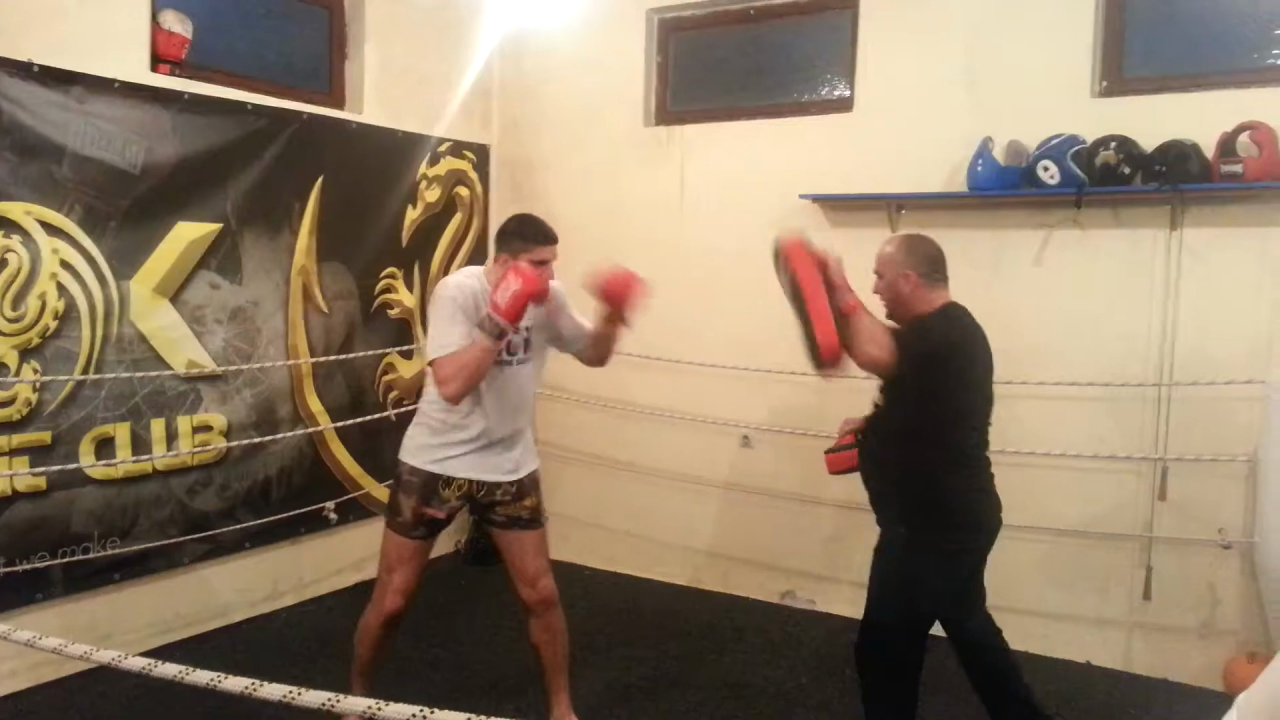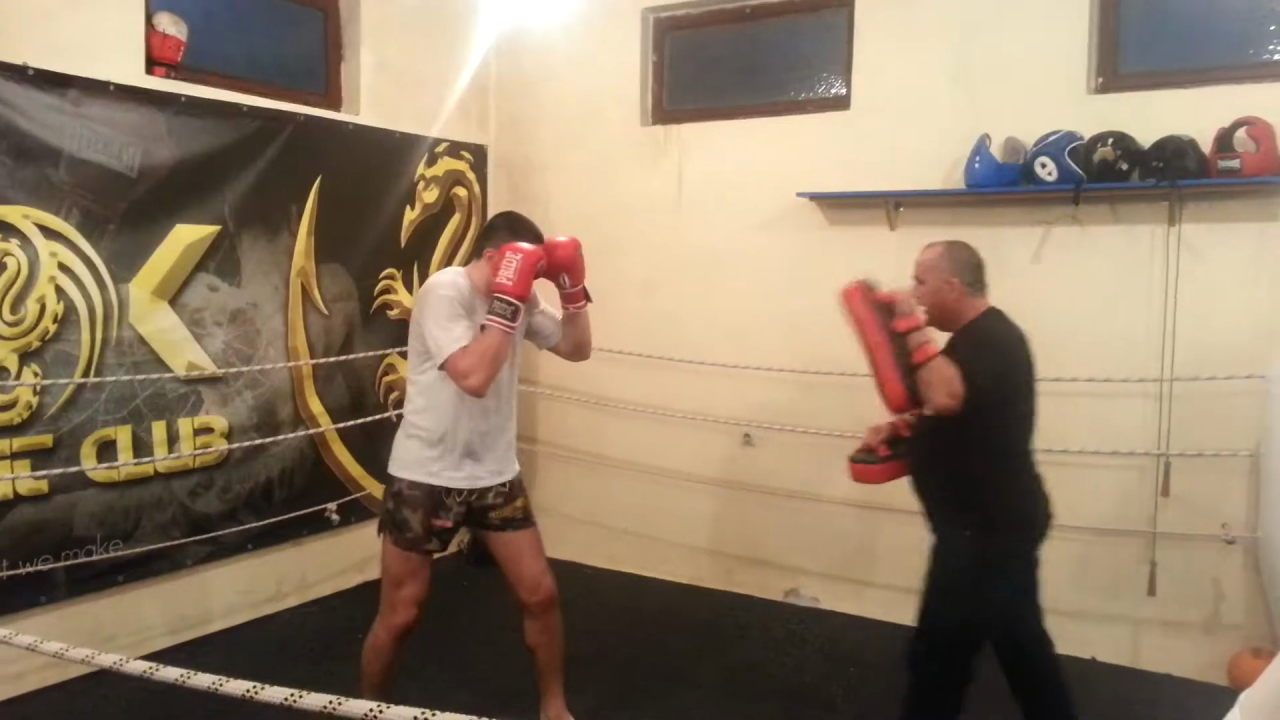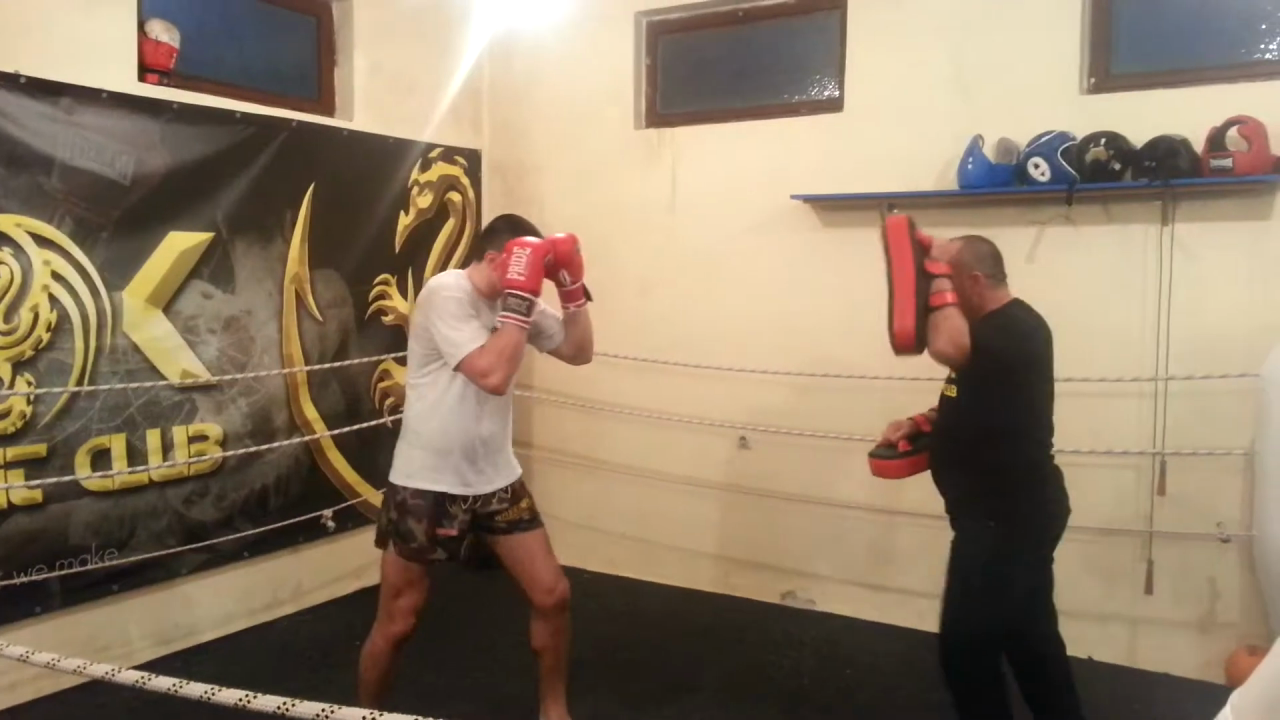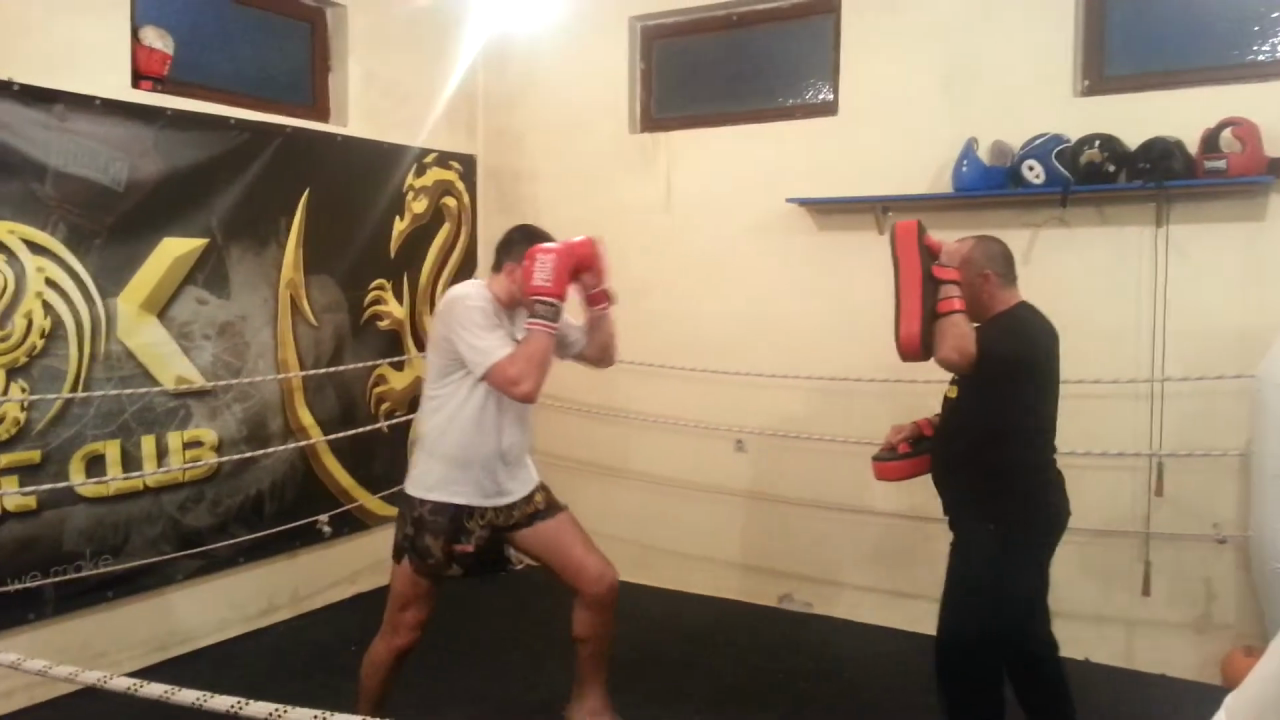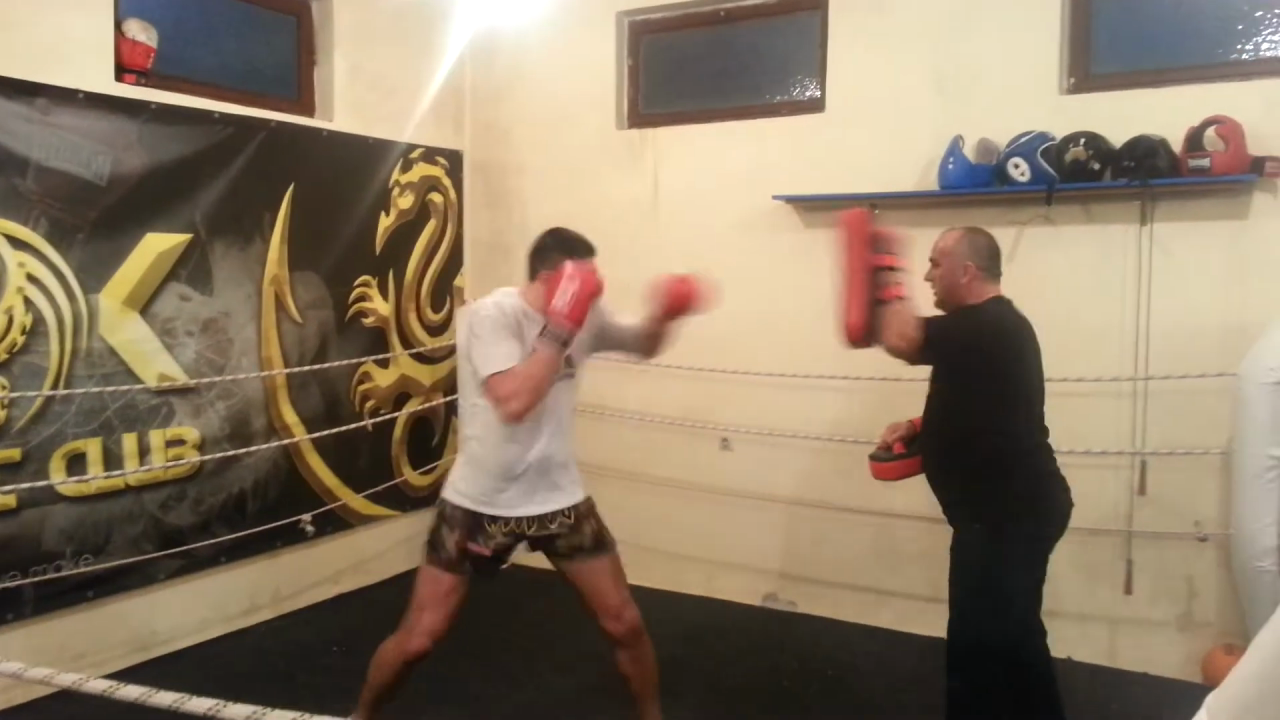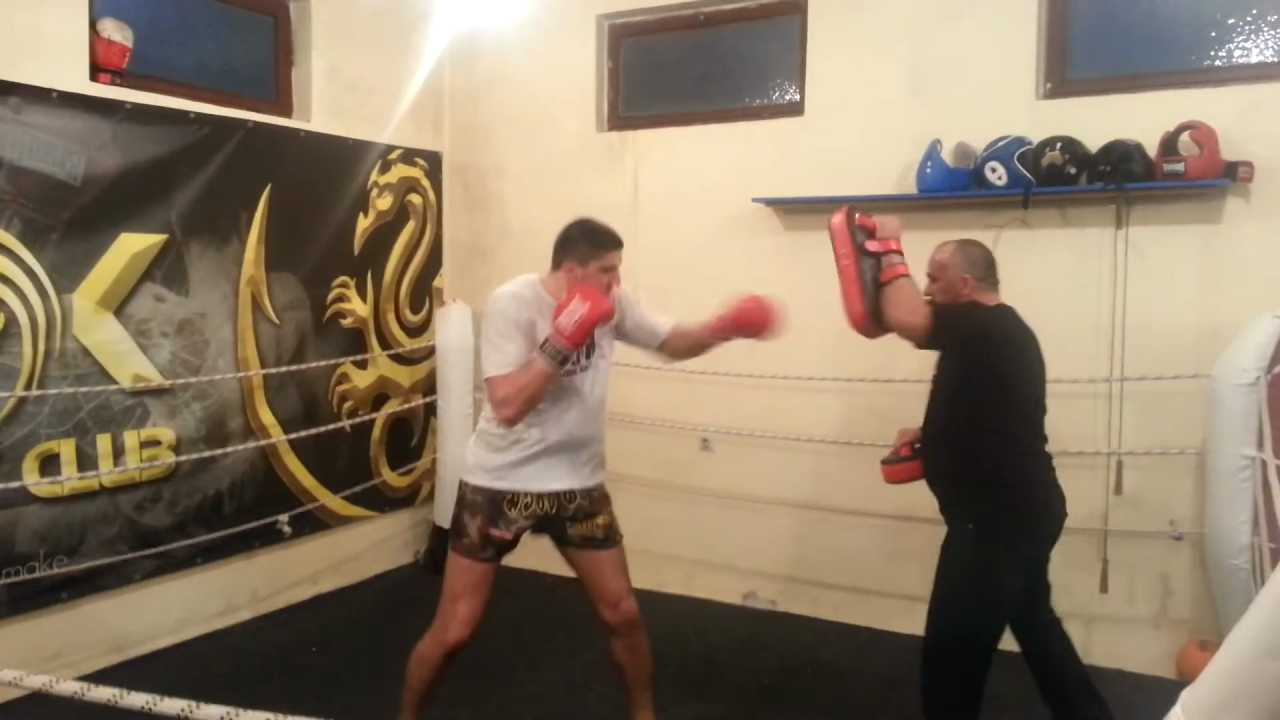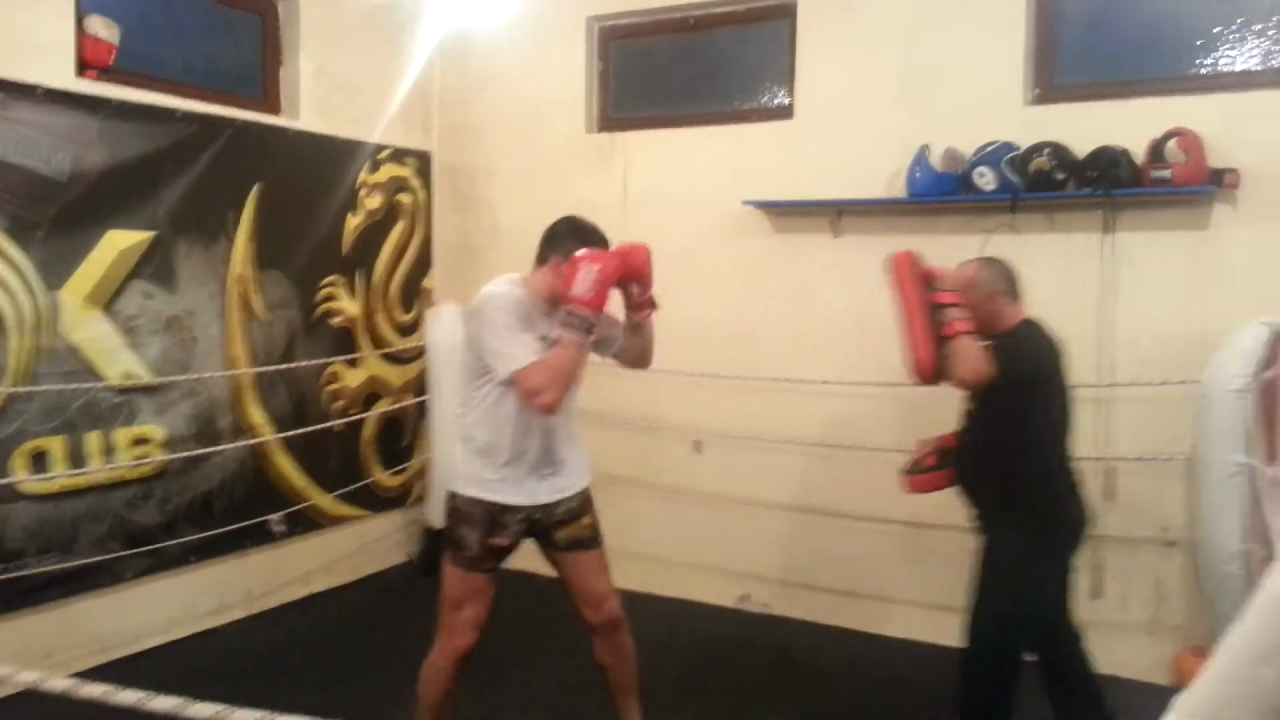
dt=0.2s
person 1, frame 1
left shoulder: (547, 298)
right shoulder: (456, 290)
left elbow: (593, 352)
right elbow: (452, 386)
left wrist: (614, 312)
right wrist: (500, 318)
left hip: (509, 469)
right hip: (433, 464)
left knee: (540, 594)
right knee: (391, 599)
person 1, frame 2
left shoulder: (520, 298)
right shoulder: (443, 291)
left elbow: (576, 348)
right elbow: (473, 377)
left wrist: (572, 287)
right wrist: (506, 302)
left hip: (496, 474)
right hip: (425, 476)
left knee: (540, 594)
right knee: (400, 613)
person 1, frame 3
left shoulder: (512, 298)
right shoulder: (446, 294)
left elbow: (578, 352)
right elbow: (493, 376)
left wrist: (572, 287)
right wrist: (520, 298)
left hip: (497, 480)
right hip: (427, 484)
left knee: (552, 594)
right knee: (398, 622)
person 1, frame 4
left shoulder: (528, 308)
right shoulder: (466, 304)
left elbow: (601, 354)
right elbow: (524, 384)
left wrist: (593, 289)
right wrist: (546, 303)
left hip: (514, 487)
right hip: (444, 495)
left knee: (599, 582)
right knee: (402, 633)
person 1, frame 5
left shoulder: (579, 317)
right shoulder: (492, 313)
left elbow: (643, 343)
right elbow: (513, 404)
left wrist: (666, 311)
right wrist: (560, 327)
left hip: (559, 499)
right hip: (480, 503)
left knee: (625, 624)
right knee: (419, 638)
person 1, frame 6
left shoulder: (611, 301)
right shoulder: (511, 302)
left elbow: (673, 344)
right elbow: (506, 407)
left wrist: (726, 325)
right wrist: (560, 343)
left hip: (577, 485)
right hip: (499, 483)
left knee: (622, 615)
right knee: (453, 630)
person 1, frame 7
left shoulder: (577, 303)
right shoulder: (498, 303)
left elbow: (638, 356)
right elbow: (545, 395)
left wrist: (638, 299)
right wrist: (582, 312)
left hip: (560, 487)
right hip: (487, 493)
left knee: (607, 614)
right knee: (459, 637)
person 2, frame 1
left shoulder: (940, 334)
right shoulder: (952, 328)
left elbow: (874, 355)
left wrist: (840, 288)
right wrist: (873, 422)
left hip: (930, 524)
right hip: (960, 516)
left knee: (885, 646)
right knee: (969, 628)
person 2, frame 2
left shoulder: (991, 341)
right shoulder: (979, 336)
left elbow: (945, 397)
right elbow: (955, 413)
left wrist: (912, 330)
right wrist: (899, 428)
left hip: (986, 527)
right hip: (1002, 519)
left knee: (938, 650)
right knee: (1017, 634)
person 2, frame 3
left shoulder: (1018, 328)
right shoulder: (995, 329)
left elbow: (947, 347)
right elbow: (974, 408)
left wrist: (937, 275)
right wrist: (919, 423)
left hip: (1008, 517)
right hip: (1012, 513)
left knee: (967, 642)
right knee: (1028, 633)
person 2, frame 4
left shoulder: (1024, 330)
right shoulder: (1001, 332)
left elbow: (952, 353)
right elbow: (982, 411)
left wrist: (945, 282)
right wrist: (923, 427)
left hip: (1009, 521)
right hip: (1008, 516)
left knee: (965, 648)
right knee: (1022, 637)
person 2, frame 5
left shoulder: (985, 325)
right shoulder: (989, 324)
left elbow: (898, 339)
left wrist: (889, 268)
right wrist: (918, 428)
left hip: (1006, 515)
right hip: (1013, 509)
left knee: (976, 647)
right knee: (1014, 634)
person 2, frame 6
left shoulder: (981, 327)
right shoulder: (1000, 330)
left elbow: (907, 320)
left wrist: (888, 251)
right wrist: (929, 432)
left hip: (996, 516)
right hip: (1019, 507)
left knee: (955, 644)
right knee: (1033, 621)
person 2, frame 7
left shoulder: (1026, 347)
right shoulder: (1017, 345)
left elbow: (967, 373)
left wrist: (944, 302)
right wrist: (952, 446)
left hip: (1031, 521)
right hip: (1038, 516)
left knee: (992, 648)
right knee: (1048, 630)
